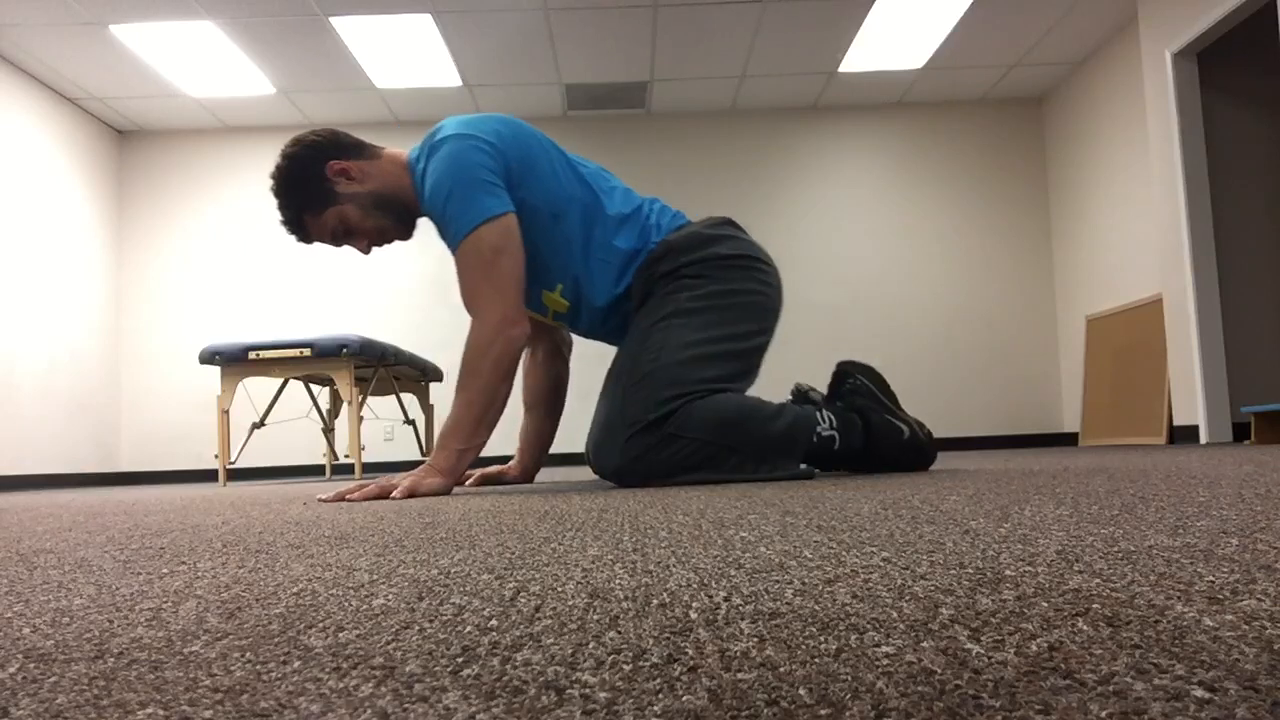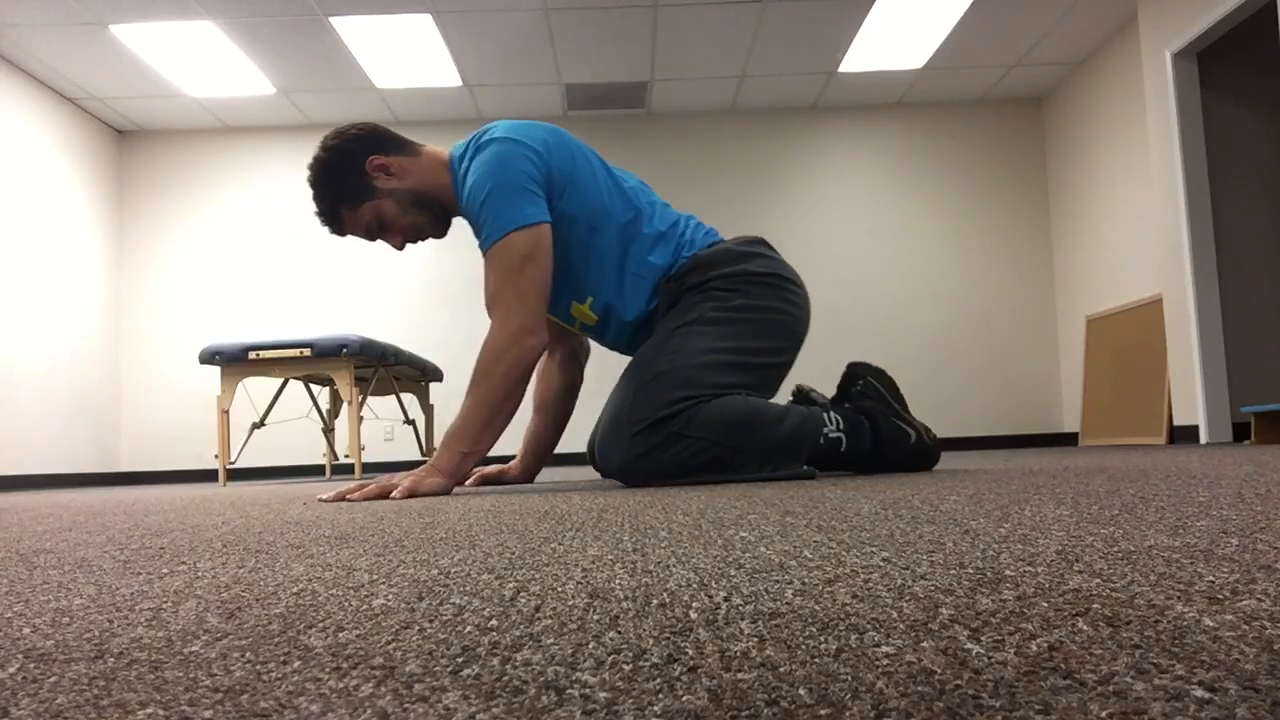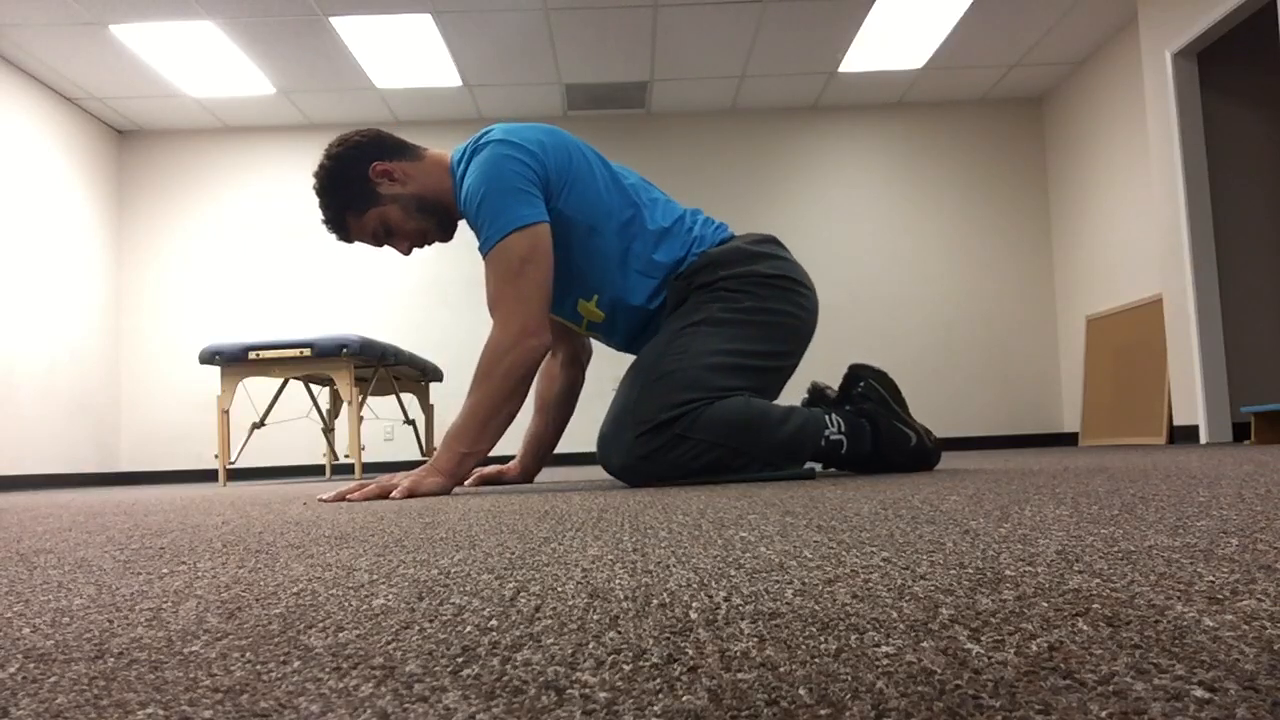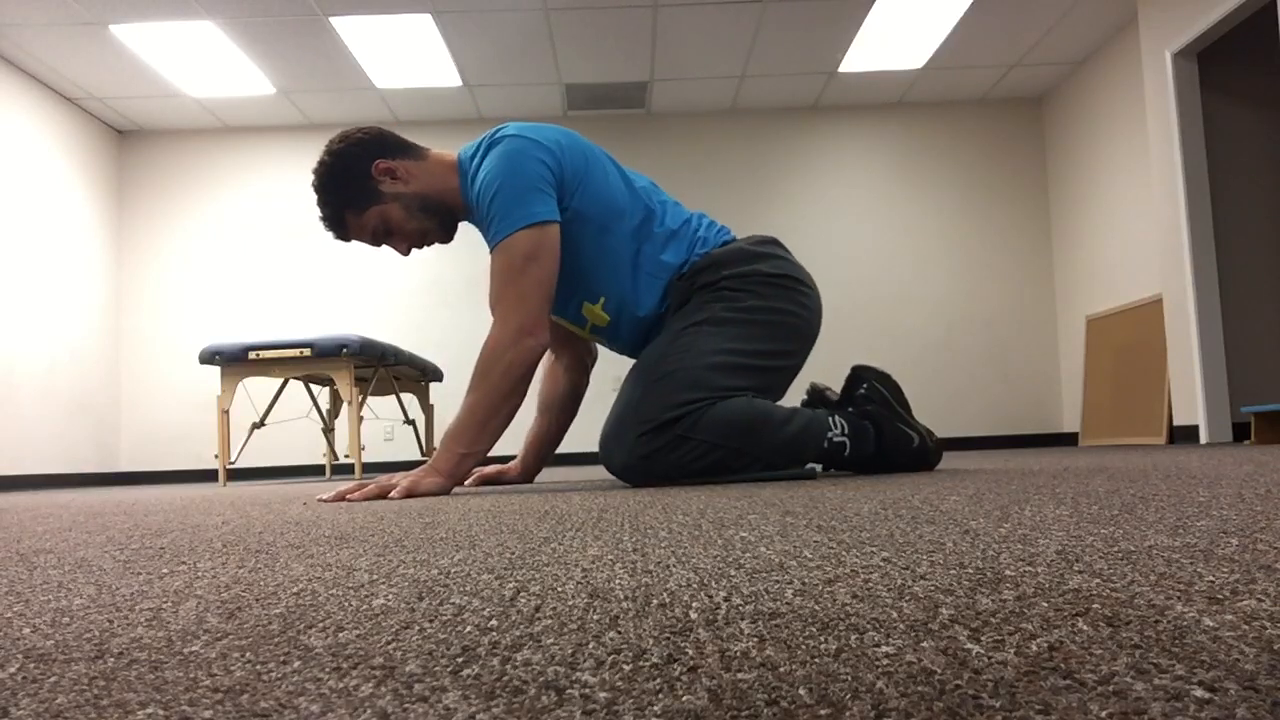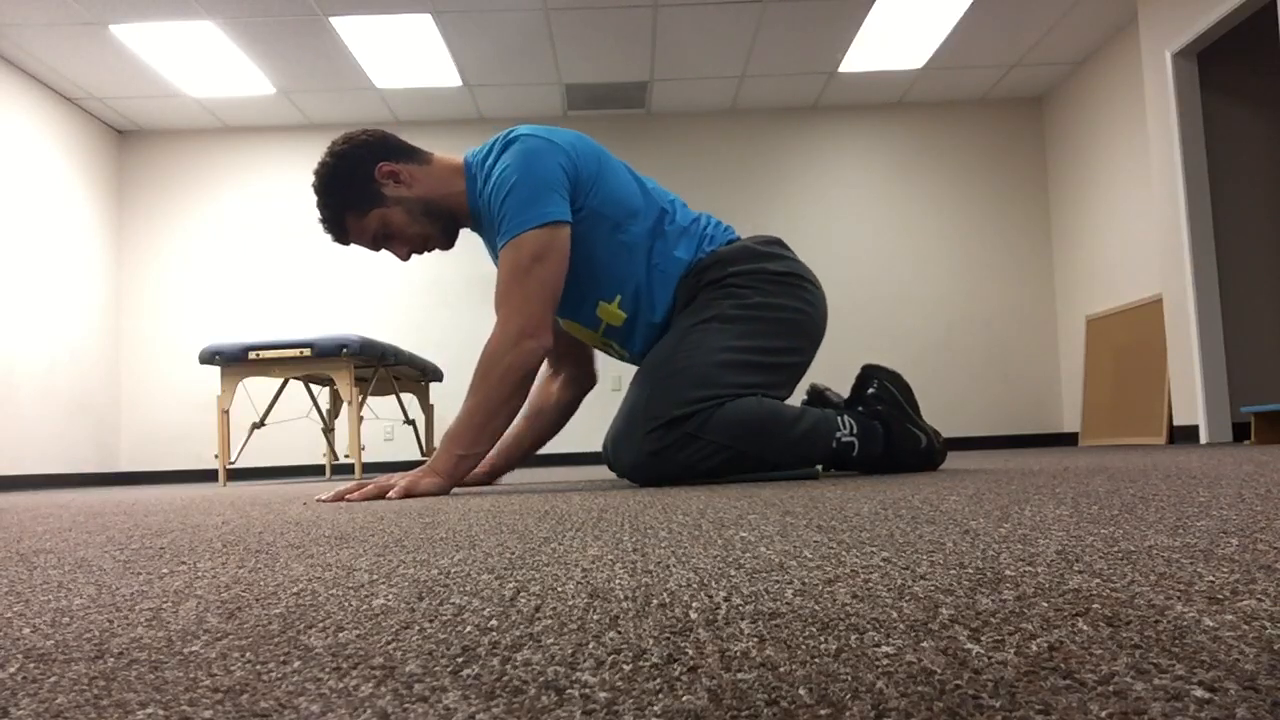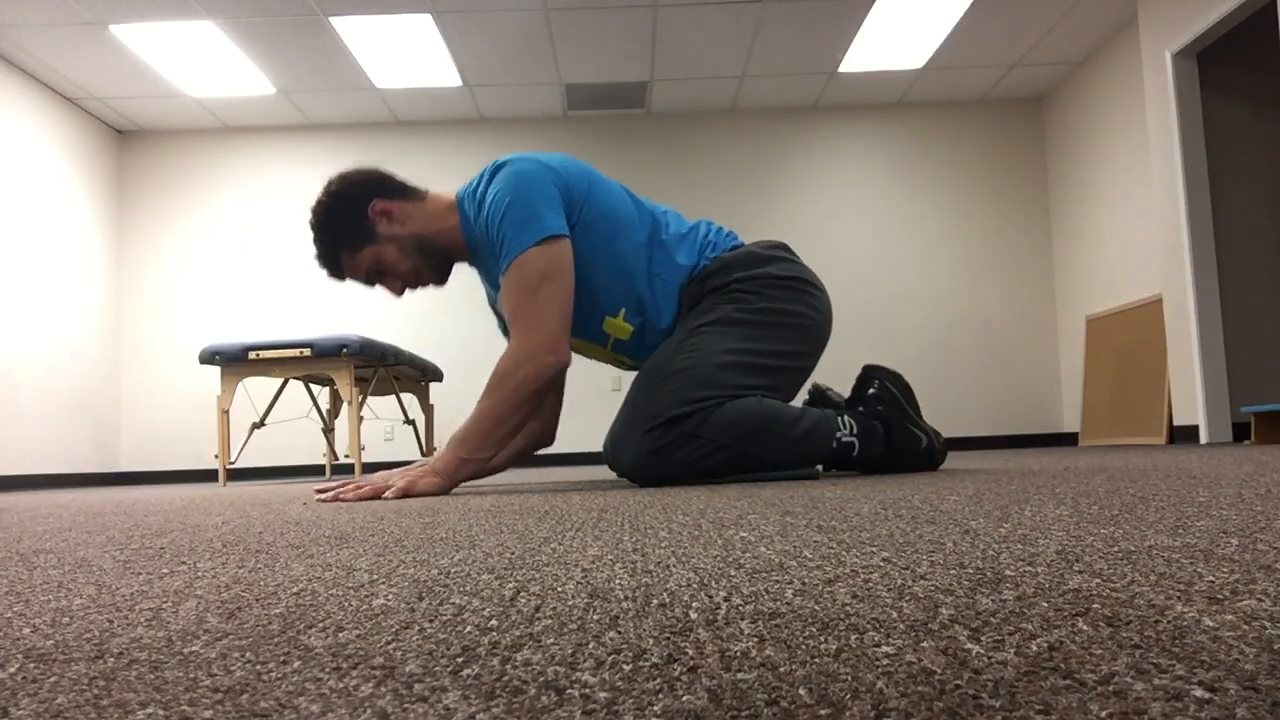
dt=0.3s
person 1, frame 1
left shoulder: (454, 158)
right shoulder: (456, 180)
left elbow: (501, 327)
right elbow: (545, 340)
left wrist: (443, 466)
right wrist: (526, 462)
left hip: (709, 277)
right hip: (688, 287)
left knee: (633, 447)
right knee: (620, 452)
left ankle: (847, 426)
right ankle: (821, 420)
person 1, frame 2
left shoulder: (495, 161)
right shoulder: (494, 188)
left elbow: (520, 335)
right elbow: (561, 347)
left wrist: (445, 467)
right wrist: (525, 464)
left hip: (735, 292)
right hip: (719, 301)
left knee: (635, 447)
right knee: (624, 450)
left ankle: (852, 430)
right ankle: (819, 421)
person 1, frame 3
left shoulder: (494, 164)
right shoulder: (497, 183)
left elbow: (522, 337)
right elbow: (565, 347)
left wrist: (446, 466)
right wrist: (526, 464)
left hip: (744, 289)
right hip: (730, 296)
left knee: (638, 447)
right knee: (634, 449)
left ankle: (853, 429)
right ankle: (830, 417)
person 1, frame 4
left shoulder: (508, 160)
right shoulder: (501, 195)
left elbow: (520, 335)
right elbow: (570, 353)
left wrist: (444, 467)
right wrist: (527, 465)
left hip: (747, 292)
right hip: (725, 301)
left knee: (640, 447)
right knee: (641, 447)
left ankle: (858, 432)
right ankle: (834, 420)
person 1, frame 5
left shoulder: (519, 163)
right shoulder: (501, 225)
left elbow: (524, 338)
right elbow: (571, 373)
left wrist: (444, 468)
right wrist: (491, 462)
left hip: (753, 292)
right hip: (714, 309)
left knee: (650, 447)
right knee: (635, 453)
left ankle: (863, 430)
right ankle: (834, 419)
person 1, frame 6
left shoulder: (511, 189)
right shoulder: (495, 259)
left elbow: (540, 354)
right elbow: (536, 420)
left wrist: (443, 470)
right wrist: (441, 467)
left hip: (760, 294)
right hip: (728, 310)
left knee: (650, 448)
right knee: (635, 454)
left ankle: (863, 431)
right ankle: (834, 418)
